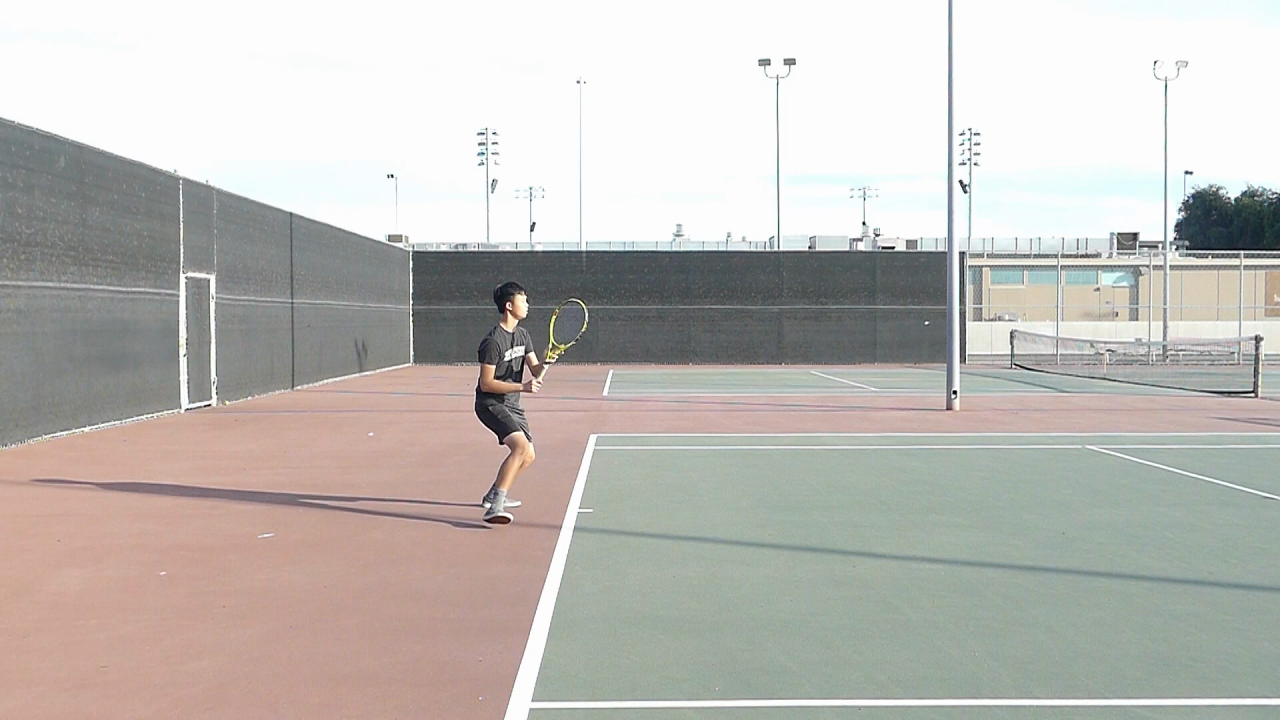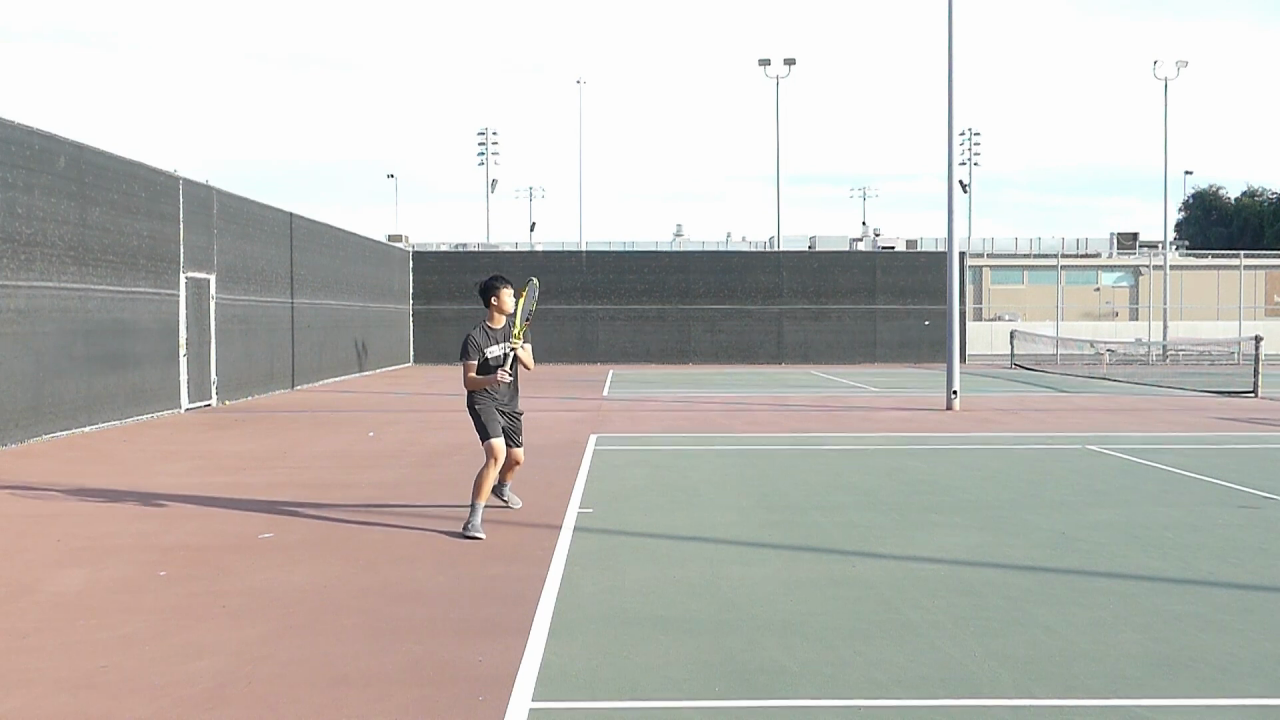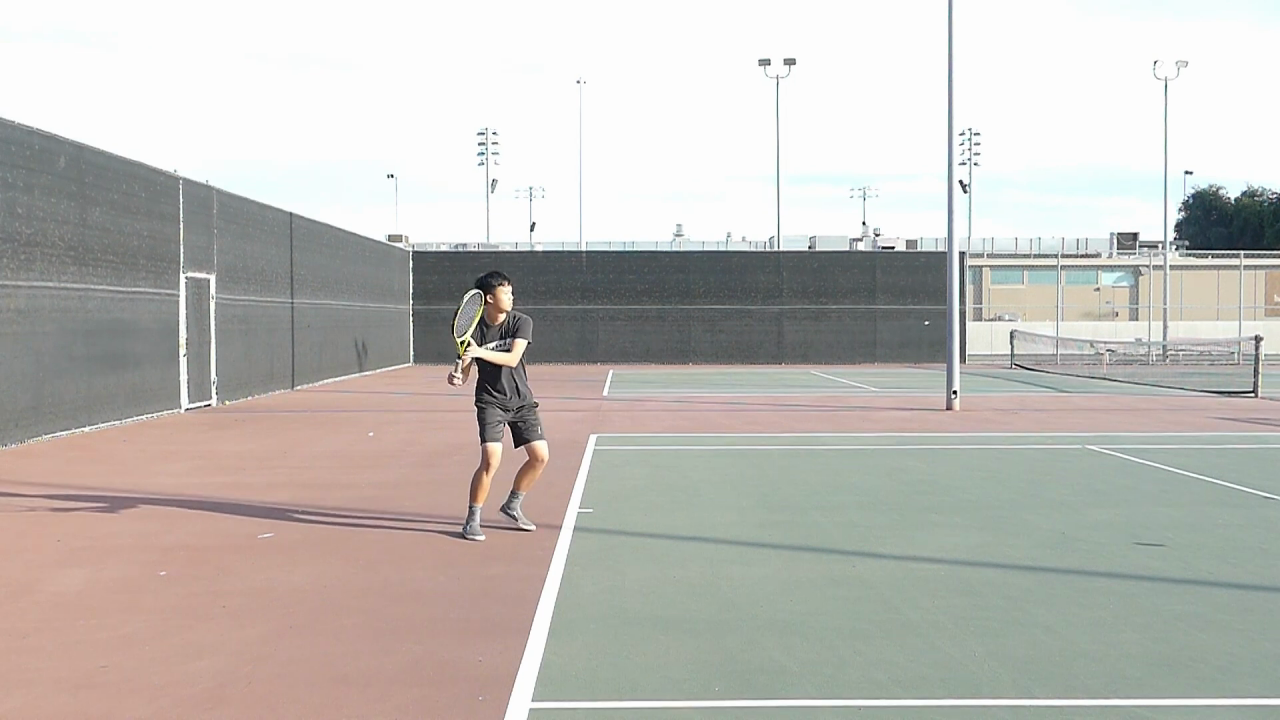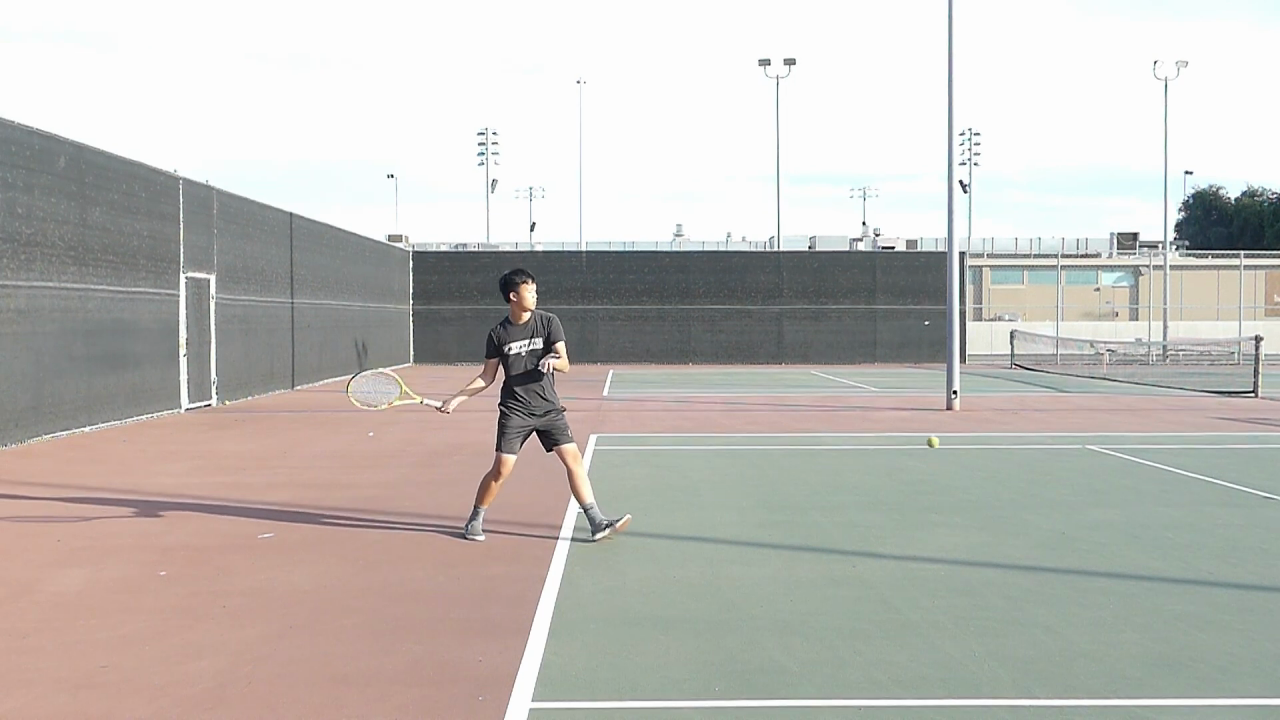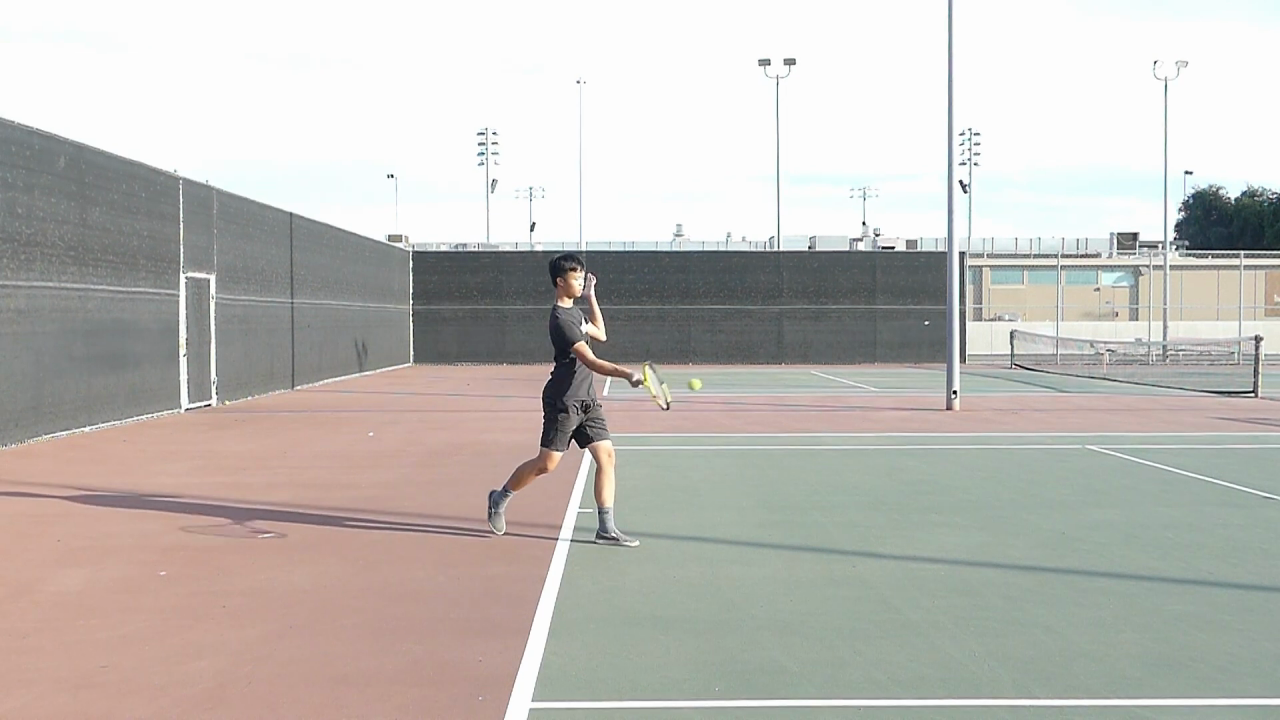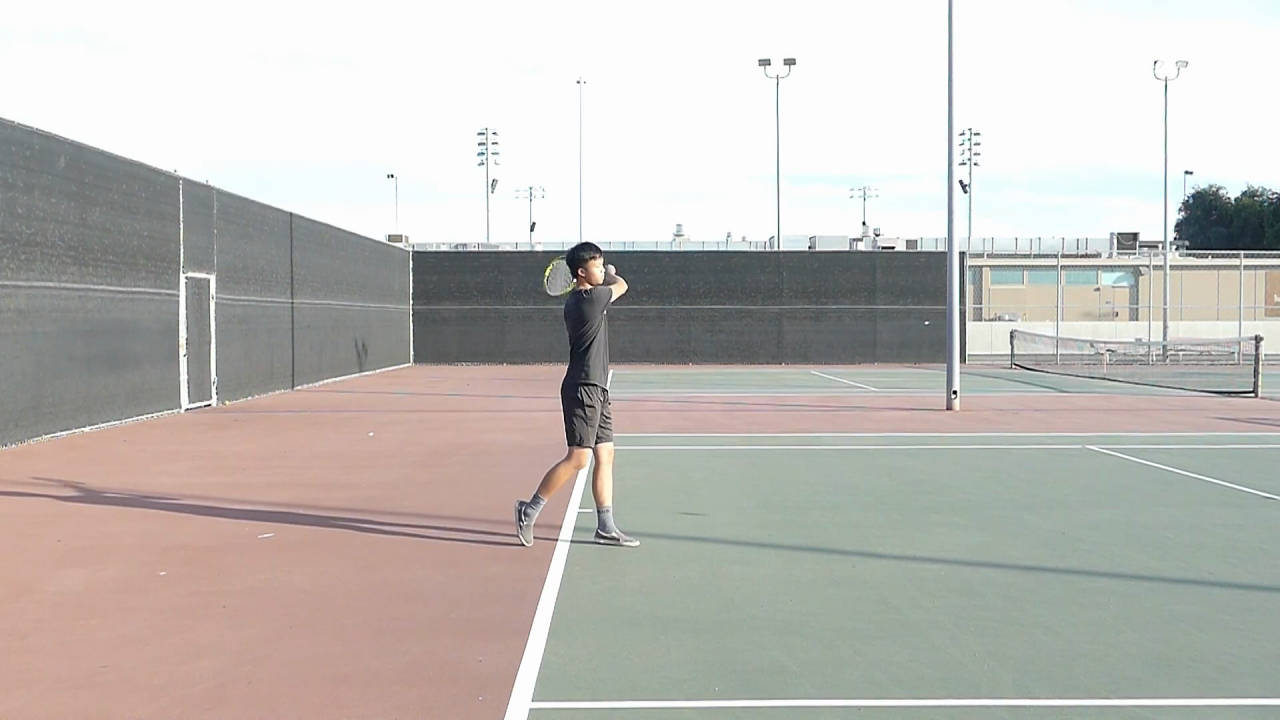
dt=0.5s
person 1, frame 1
left shoulder: (523, 334)
right shoulder: (493, 341)
left elbow: (535, 369)
right elbow: (486, 383)
left wrist: (545, 364)
right wrist: (522, 387)
left hip: (512, 404)
right hip: (492, 404)
left knee: (528, 456)
right knee: (520, 446)
left ankle: (495, 495)
right ankle: (494, 508)
person 1, frame 2
right shoulder: (474, 338)
left elbow: (529, 364)
right elbow: (468, 381)
left wrist: (519, 351)
right wrist: (492, 378)
left hip: (510, 405)
right hip: (483, 404)
left knee: (516, 459)
right knee: (497, 455)
left ankle: (501, 489)
right ankle: (473, 520)
person 1, frame 3
left shoulder: (521, 322)
right shoulder: (473, 333)
left elbow: (512, 359)
right elbow: (465, 372)
left wrist: (480, 353)
right wrist: (456, 378)
left hip: (522, 401)
right hip: (491, 403)
left knee: (540, 456)
right knee: (490, 460)
left ankle: (512, 504)
right ankle: (472, 520)
person 1, frame 4
left shoulder: (549, 322)
right shoulder: (498, 334)
left elbow: (565, 364)
right elbow: (487, 377)
left wrist: (553, 360)
right wrist: (457, 398)
left hip: (548, 406)
right hip: (515, 410)
left knee: (573, 458)
right knee: (501, 469)
left ankle: (597, 523)
right ankle: (475, 520)
person 1, frame 5
left shoulder: (574, 309)
right shoulder: (561, 319)
left elbow: (601, 335)
right elbow: (589, 361)
left wrist: (592, 297)
right wrist: (625, 374)
left hip: (586, 399)
right hip: (562, 400)
left knee: (606, 455)
right knee: (546, 464)
left ankle: (607, 528)
right ankle: (497, 500)
person 1, frame 6
left shoulder: (576, 301)
right shoulder: (591, 297)
right elbow: (620, 285)
right wrist: (611, 274)
left hip: (595, 389)
right hip: (583, 389)
left knee: (605, 455)
right knee: (578, 458)
left ankle: (606, 528)
right ankle: (529, 510)
